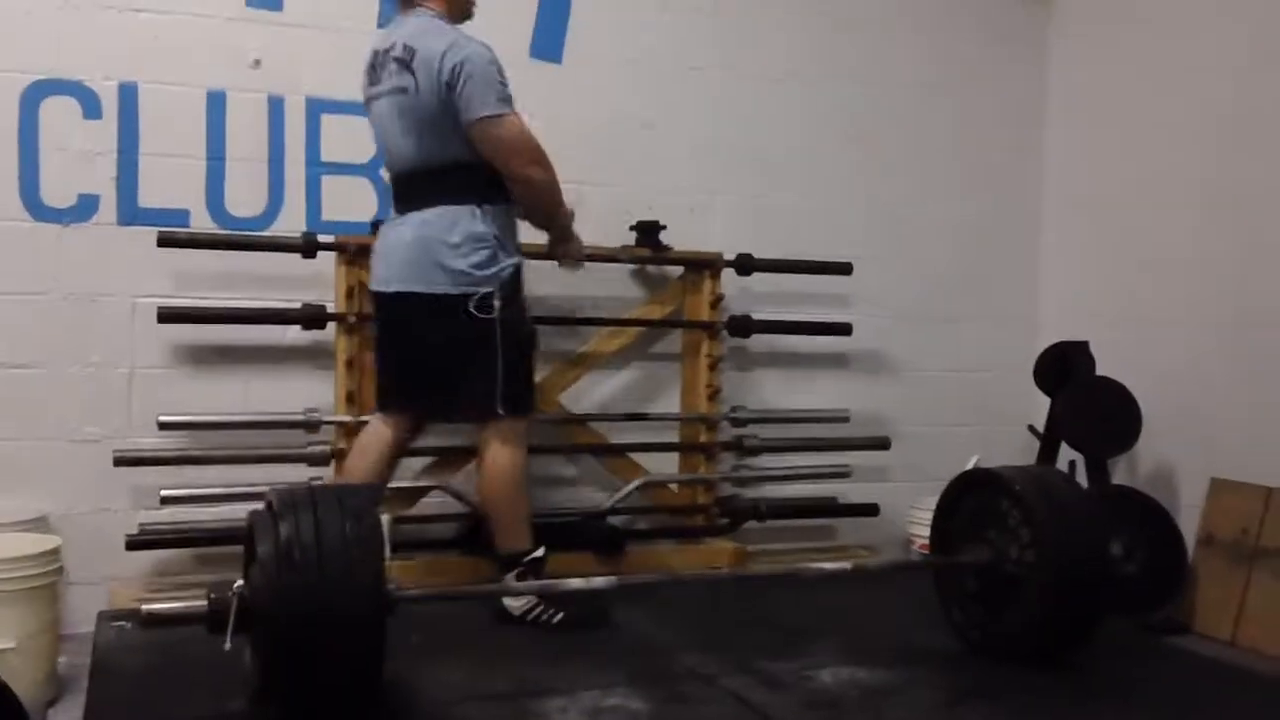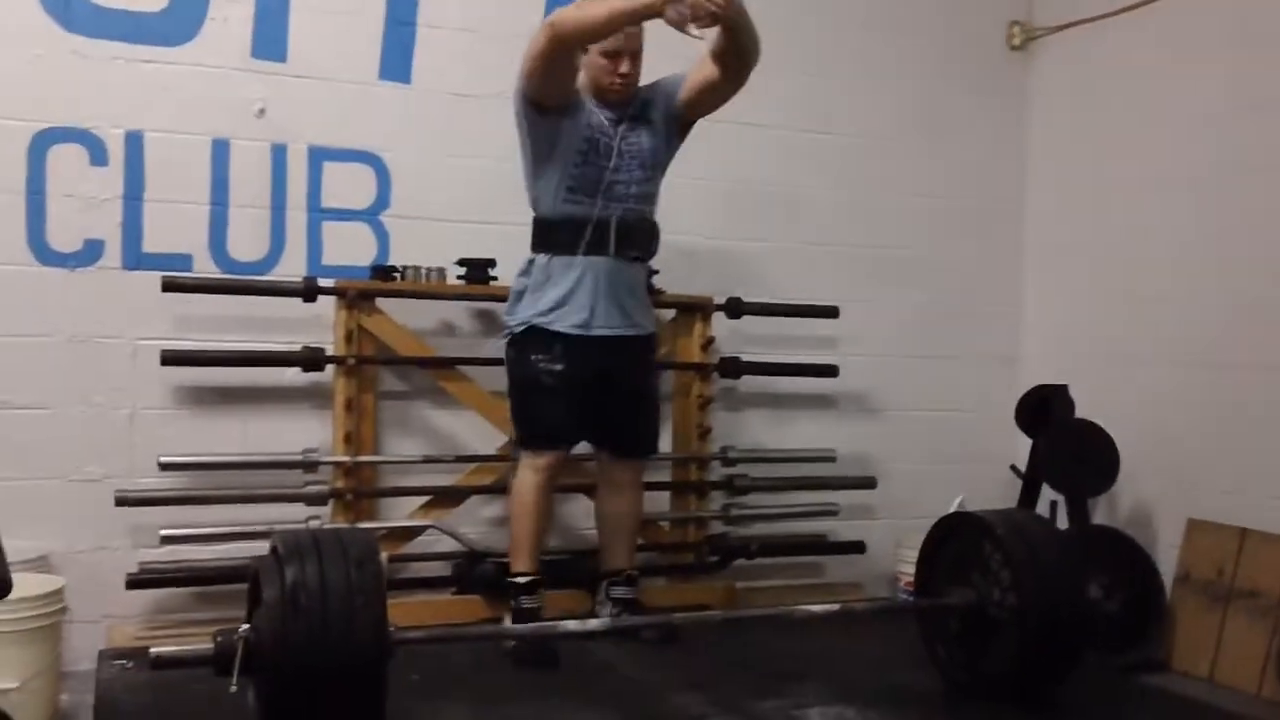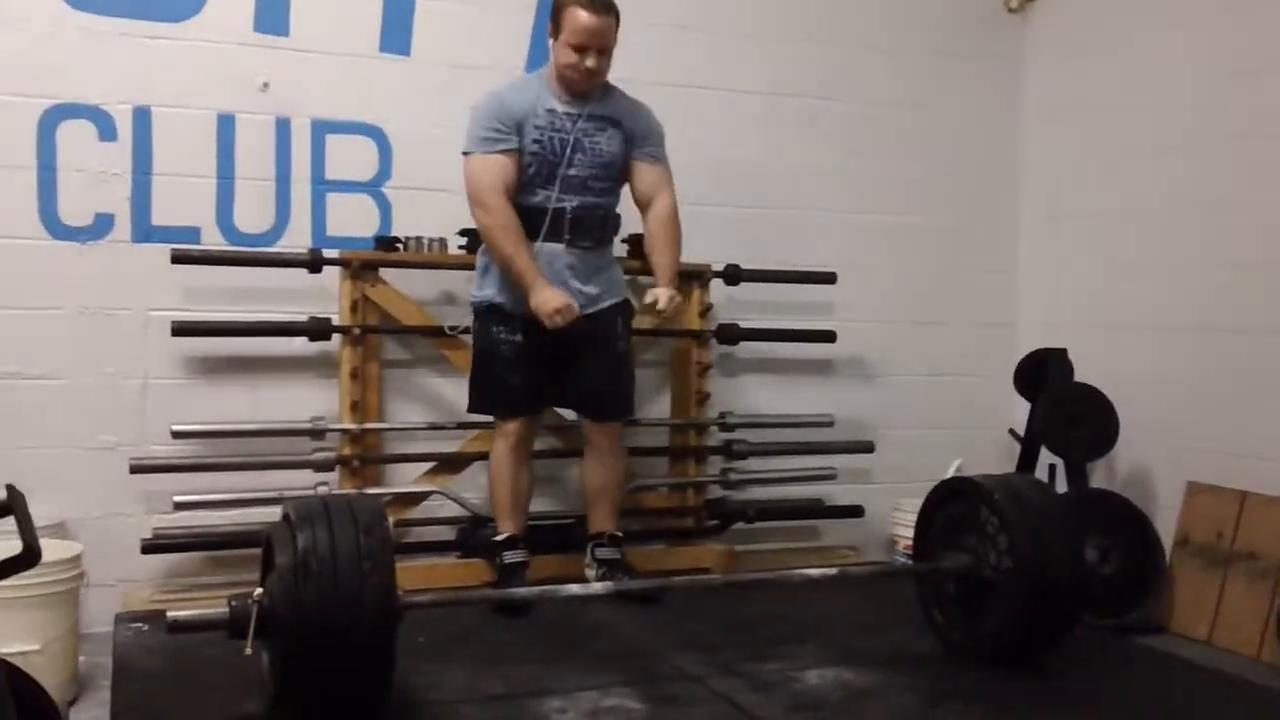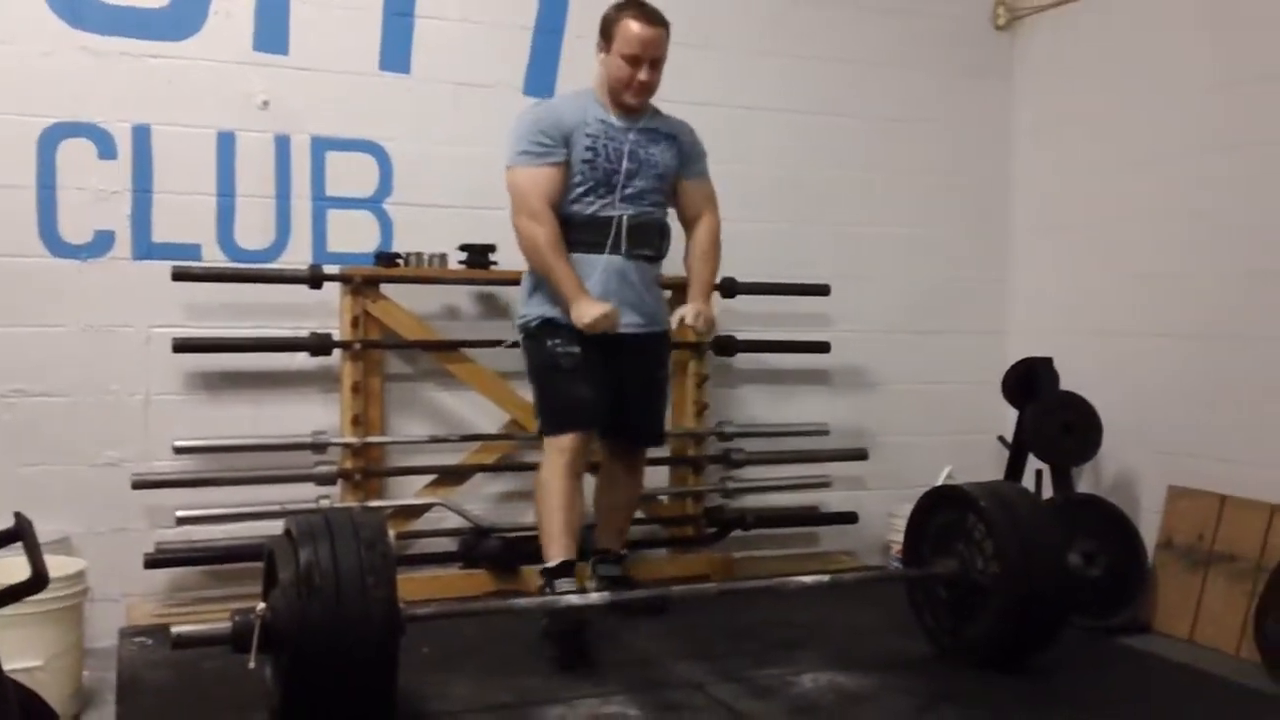
dt=1s
person 1, frame 1
left shoulder: (386, 55)
right shoulder: (460, 51)
right elbow: (523, 162)
left wrist: (537, 210)
right wrist: (563, 230)
left hip: (405, 261)
right hip: (462, 265)
left knee: (398, 418)
right knee: (502, 424)
right ankle: (523, 580)
person 1, frame 2
left shoulder: (661, 109)
right shoulder: (555, 107)
left elbow: (736, 66)
left hip: (628, 323)
right hip: (552, 319)
left knee: (625, 463)
right knee: (542, 457)
left ankle: (618, 596)
right ankle: (523, 602)
person 1, frame 3
left shoulder: (634, 118)
right shoulder: (504, 106)
left elbow: (658, 202)
right elbow: (489, 203)
left wrist: (665, 281)
right wrist: (536, 287)
left hip: (599, 299)
right hip: (513, 300)
left knee: (606, 426)
right knee: (515, 425)
left ankle: (605, 554)
right ankle: (510, 559)
person 1, frame 4
left shoulder: (677, 136)
right shoulder: (553, 118)
left elbow: (703, 219)
right elbow: (532, 213)
left wrist: (698, 297)
right wrist: (578, 301)
left hip: (644, 318)
right hip: (563, 312)
left knee: (628, 449)
right knee: (569, 438)
left ankle: (609, 568)
right ankle: (558, 582)
